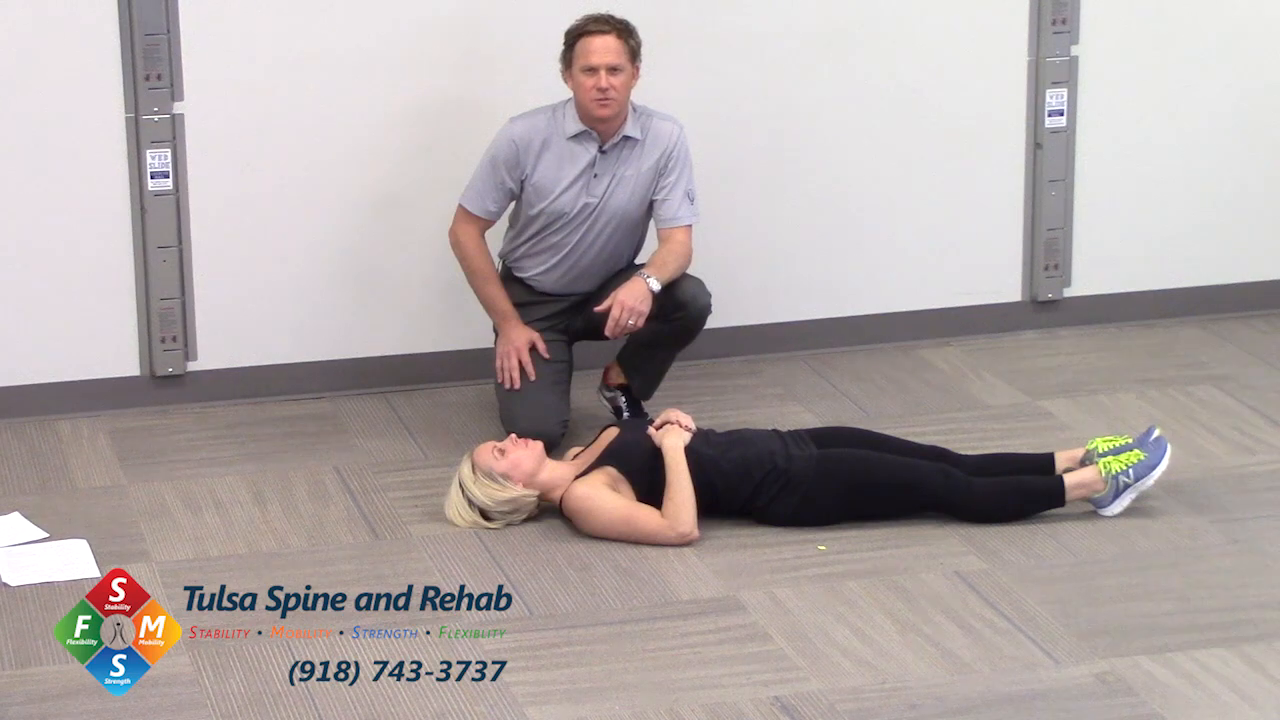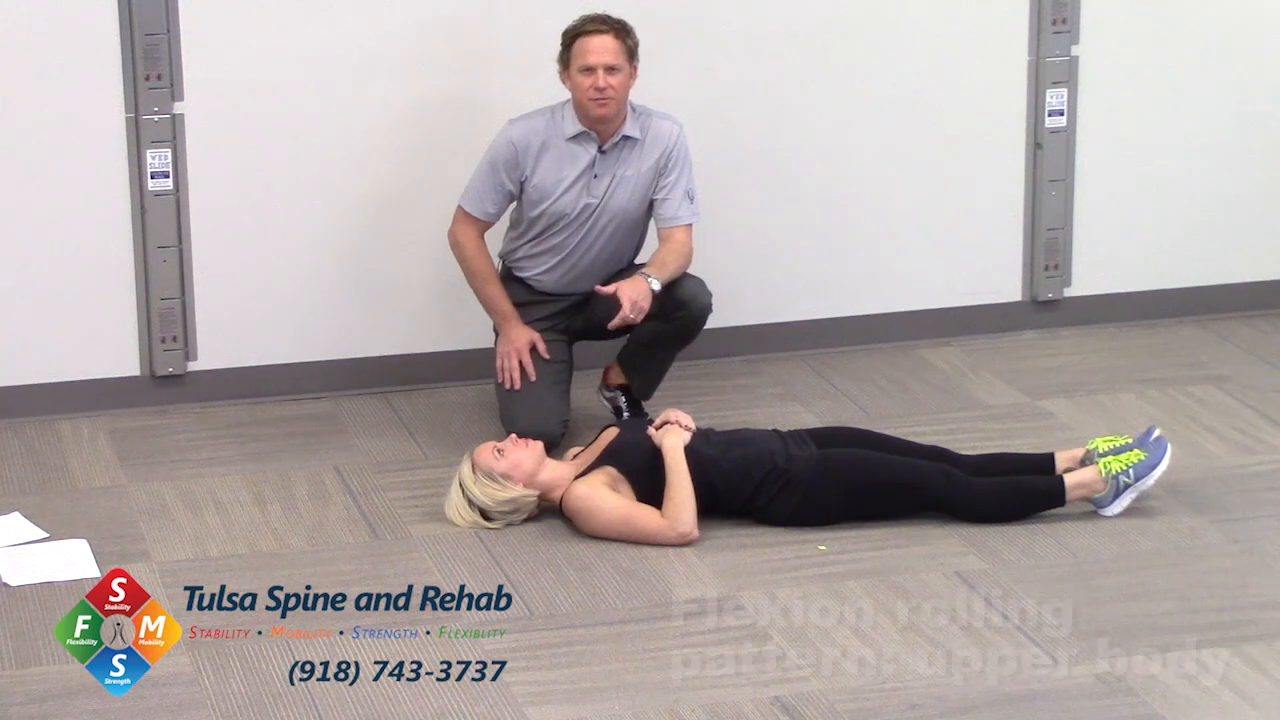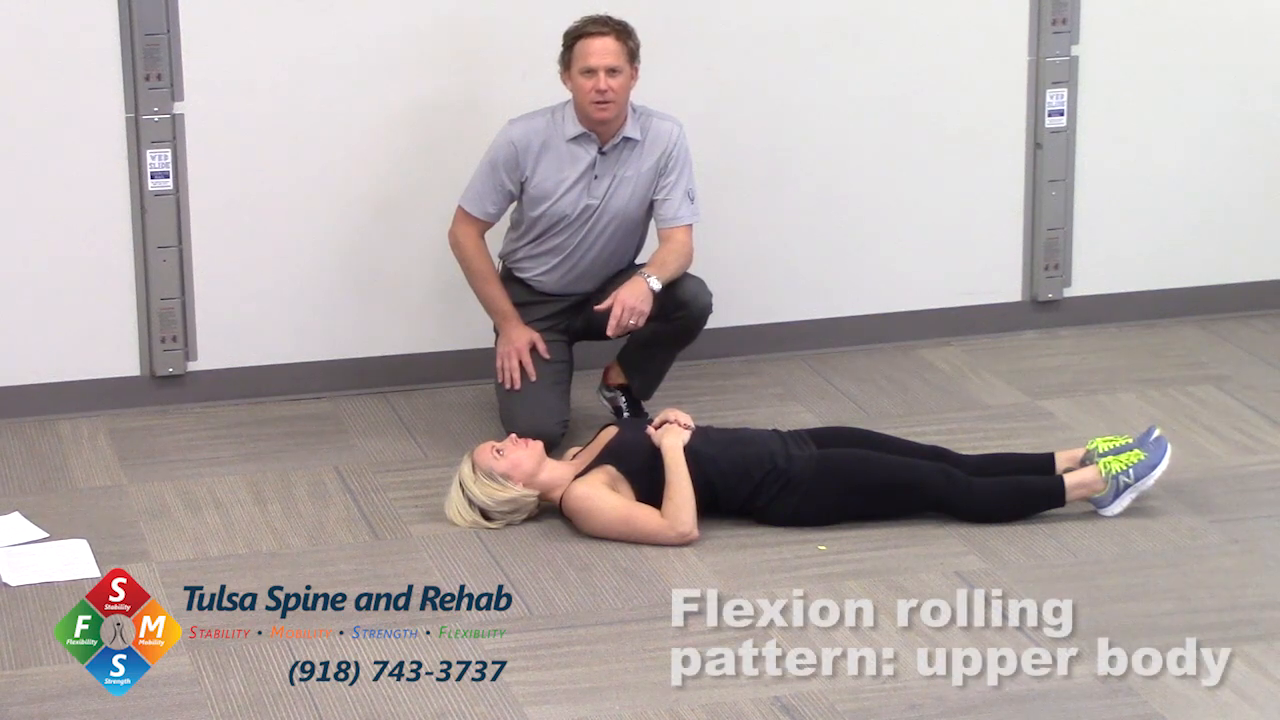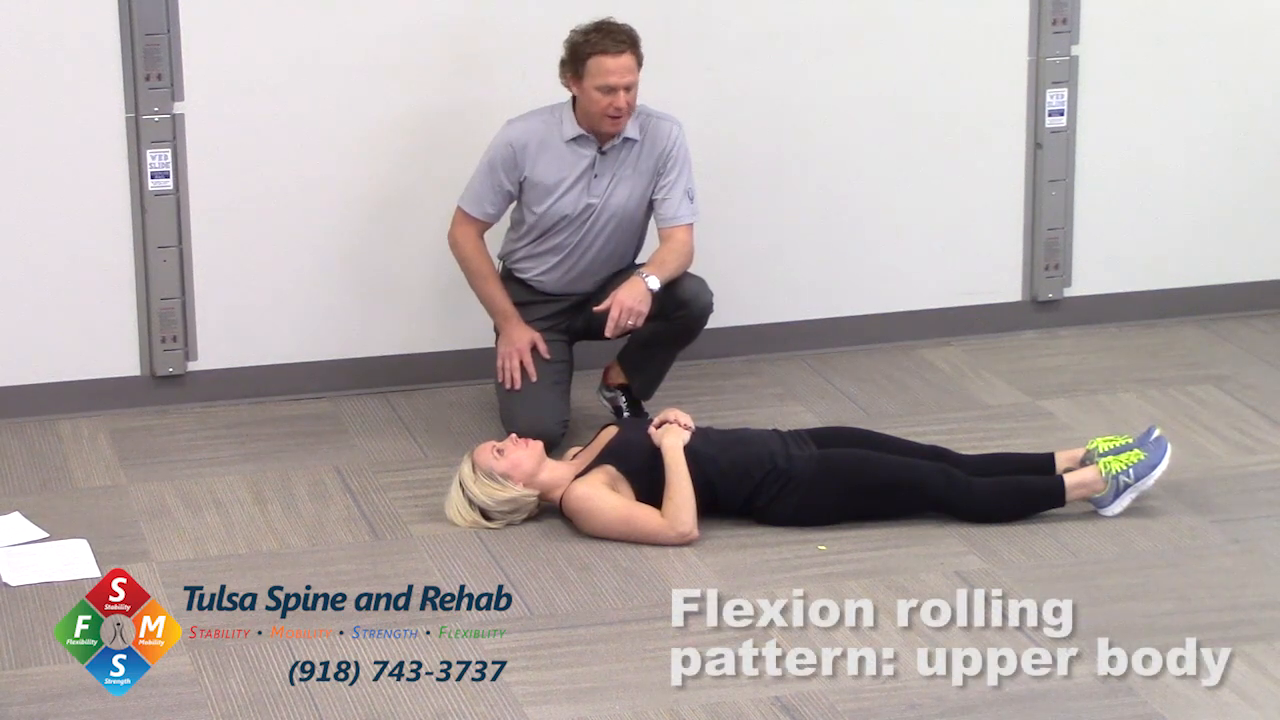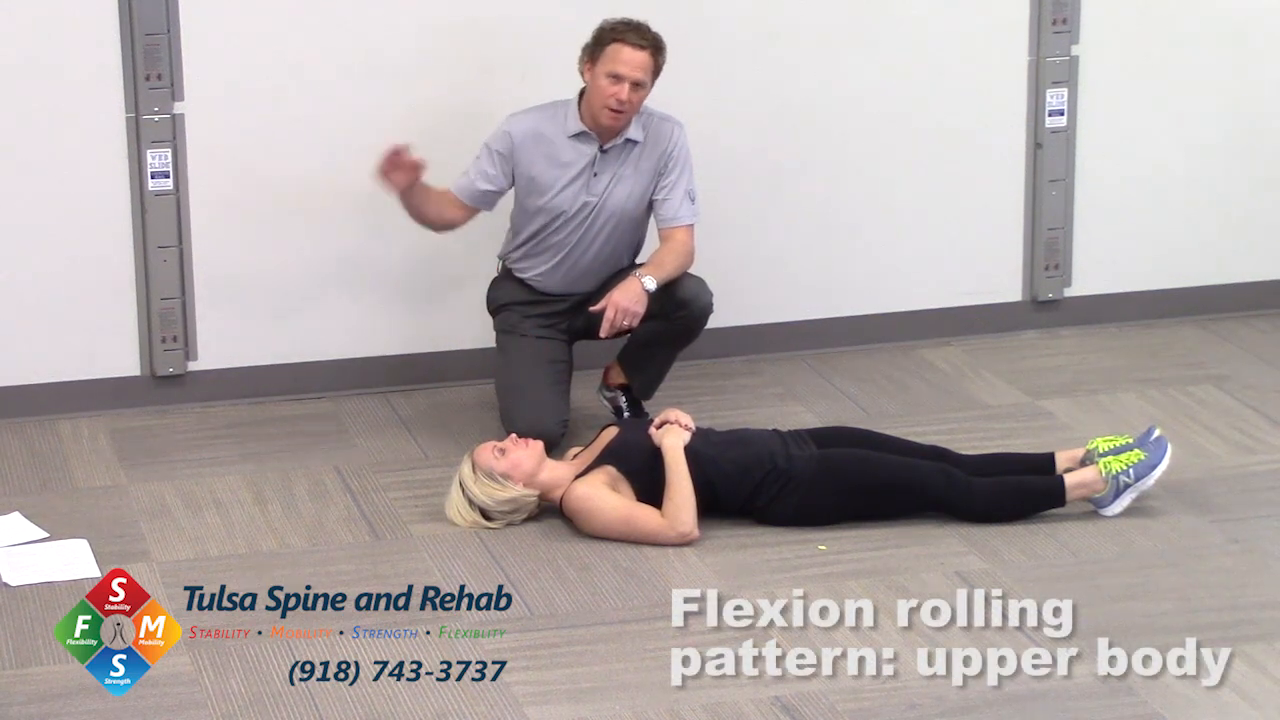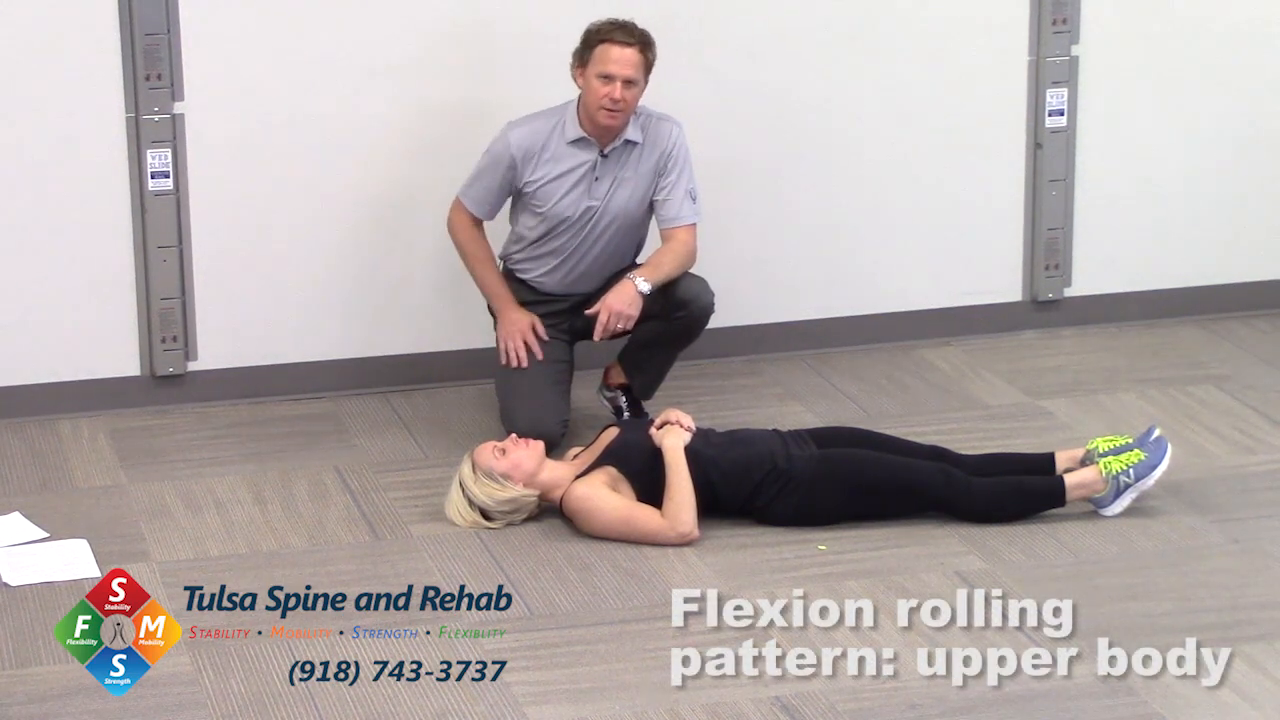
dt=0.7s
person 1, frame 1
left shoulder: (582, 464)
right shoulder: (583, 500)
right elbow: (680, 528)
left wrist: (668, 423)
right wrist: (672, 449)
left hip: (777, 446)
right hip: (782, 491)
left knee: (946, 461)
right knee: (947, 490)
left ankle: (1080, 460)
right ankle: (1096, 485)
person 1, frame 2
left shoulder: (581, 460)
right shoulder: (583, 500)
right elbow: (681, 528)
left wrist: (667, 423)
right wrist: (673, 449)
left hip: (778, 445)
right hip: (782, 489)
left knee: (944, 461)
right knee: (947, 489)
left ankle: (1080, 459)
right ankle: (1094, 484)
person 1, frame 3
left shoulder: (581, 460)
right shoulder: (583, 500)
right elbow: (680, 528)
left wrist: (668, 423)
right wrist: (672, 450)
left hip: (779, 446)
right hip: (782, 490)
left knee: (947, 460)
right knee: (947, 490)
left ankle: (1080, 460)
right ankle: (1096, 485)
person 1, frame 4
left shoulder: (582, 462)
right shoulder: (583, 500)
right elbow: (680, 527)
left wrist: (668, 422)
right wrist: (673, 448)
left hip: (779, 443)
right hip: (782, 489)
left knee: (945, 462)
right knee: (947, 490)
left ankle: (1082, 457)
right ankle: (1095, 484)
person 1, frame 5
left shoulder: (581, 462)
right shoulder: (583, 501)
right elbow: (680, 528)
left wrist: (669, 421)
right wrist: (673, 449)
left hip: (777, 445)
right hip: (781, 490)
left knee: (946, 461)
right knee: (946, 491)
left ankle: (1082, 458)
right ankle: (1097, 485)
person 1, frame 6
left shoulder: (582, 461)
right shoulder: (583, 501)
right elbow: (681, 528)
left wrist: (668, 422)
right wrist: (673, 448)
left hip: (777, 444)
right hip: (781, 489)
left knee: (944, 461)
right knee: (947, 490)
left ankle: (1080, 459)
right ankle: (1095, 484)
person 2, frame 1
left shoulder: (665, 137)
right shoulder: (523, 136)
left elbow: (677, 241)
right elbow: (465, 231)
left wrist: (645, 282)
right wrist: (507, 324)
left hip: (612, 290)
right hip: (533, 299)
left knee: (692, 299)
right knee: (536, 431)
left ankle: (620, 383)
right ankle: (526, 367)
person 2, frame 2
left shoulder: (664, 137)
right shoulder: (523, 138)
left elbow: (678, 241)
right elbow: (464, 232)
left wrist: (647, 279)
right wrist: (508, 324)
left hip: (612, 290)
right hip: (533, 299)
left knee: (692, 299)
right knee: (536, 430)
left ankle: (621, 382)
right ankle: (526, 366)
person 2, frame 3
left shoulder: (665, 137)
right shoulder: (523, 139)
left elbow: (678, 241)
right elbow: (465, 232)
left wrist: (646, 281)
right wrist: (508, 324)
left hip: (612, 290)
right hip: (533, 299)
left knee: (692, 299)
right knee: (536, 430)
left ankle: (620, 382)
right ankle: (525, 365)
person 2, frame 4
left shoulder: (664, 136)
right shoulder: (522, 139)
left elbow: (679, 241)
right elbow: (464, 232)
left wrist: (645, 280)
right wrist: (509, 323)
left hip: (611, 290)
right hip: (533, 298)
left knee: (693, 298)
right knee: (537, 430)
left ankle: (621, 382)
right ankle: (523, 360)
person 2, frame 5
left shoulder: (667, 138)
right shoulder: (525, 132)
left elbow: (680, 243)
right elbow: (451, 214)
left wrist: (642, 283)
right wrist: (409, 188)
left hip: (610, 289)
right hip: (530, 299)
left knee: (693, 299)
right knee: (536, 431)
left ankle: (621, 382)
right ankle: (530, 373)
person 2, frame 6
left shoulder: (665, 138)
right shoulder: (523, 140)
left elbow: (682, 243)
right elbow: (463, 219)
left wrist: (637, 284)
right wrist: (506, 308)
left hip: (611, 290)
right hip: (533, 298)
left knee: (694, 299)
right knee: (537, 431)
left ankle: (621, 382)
right ankle: (537, 372)
